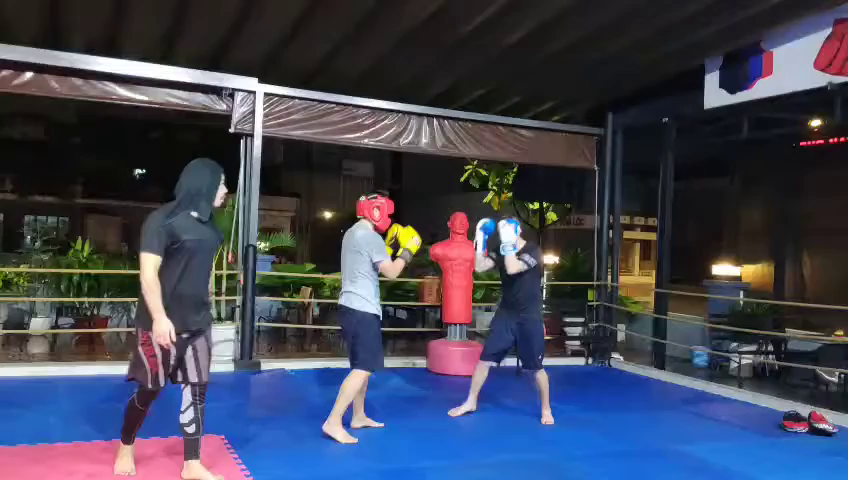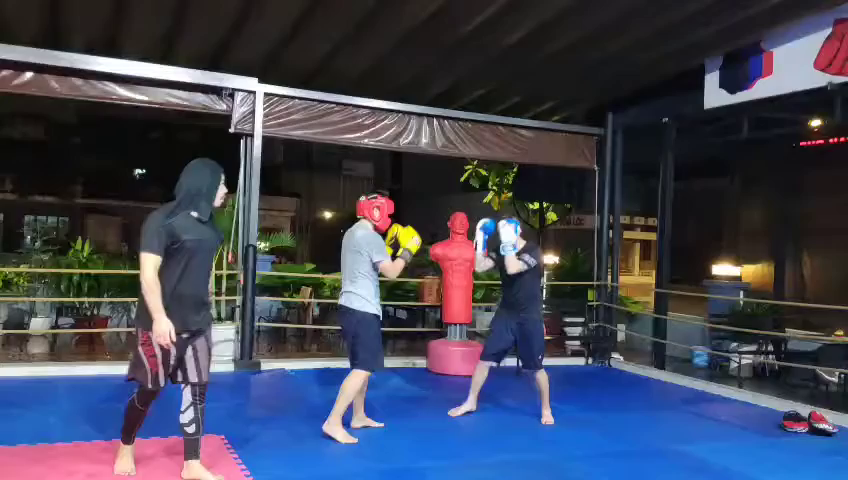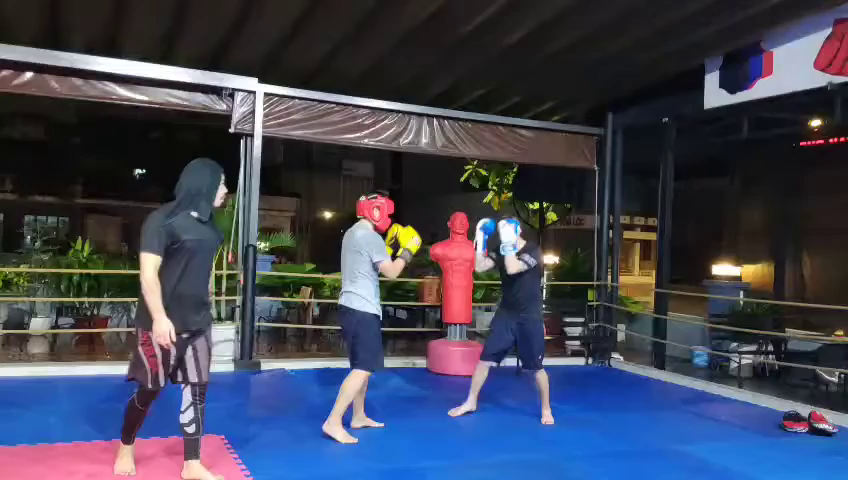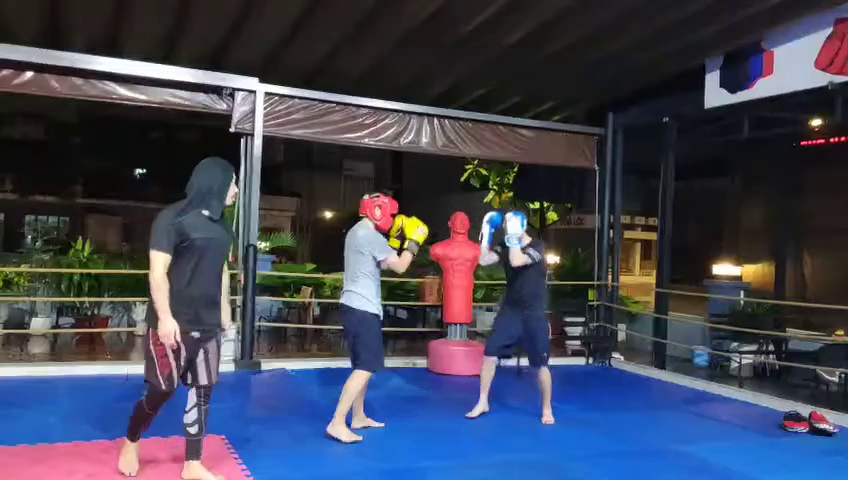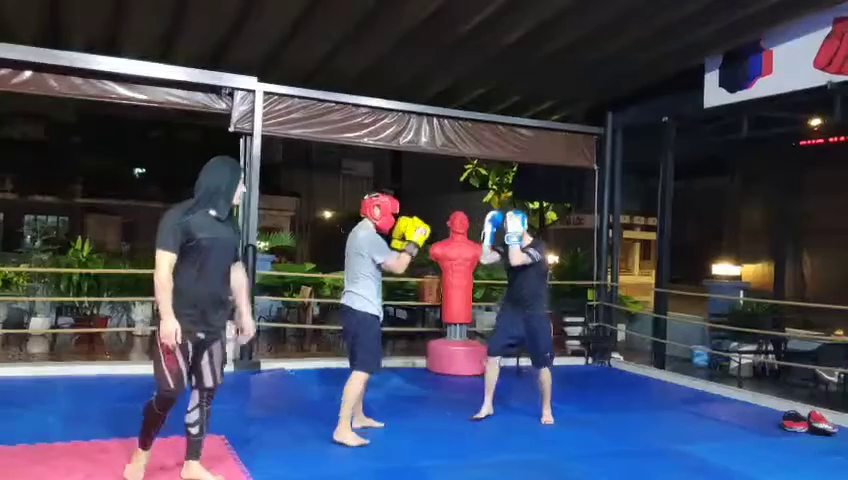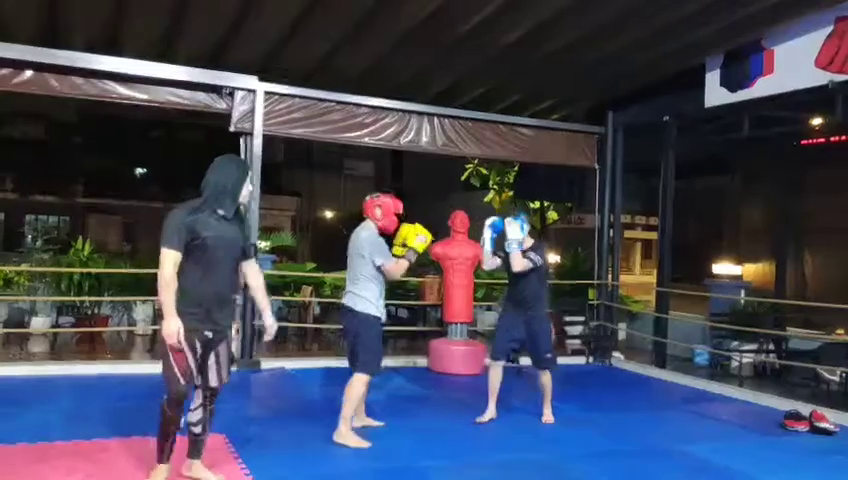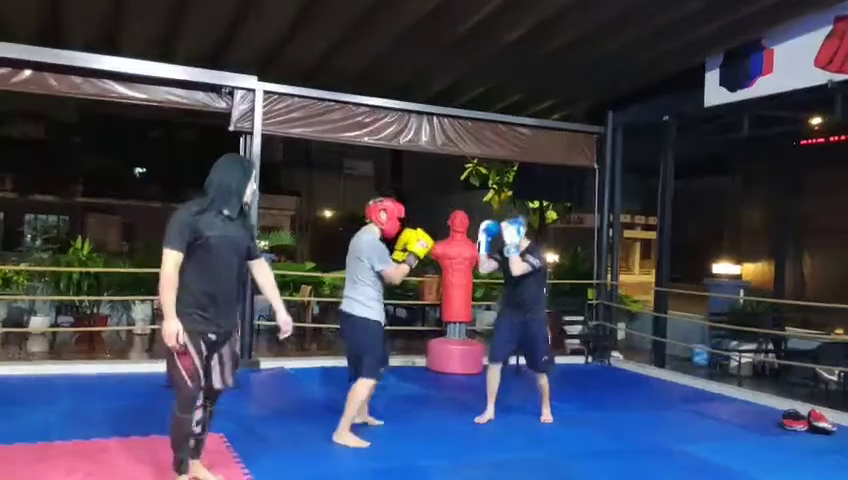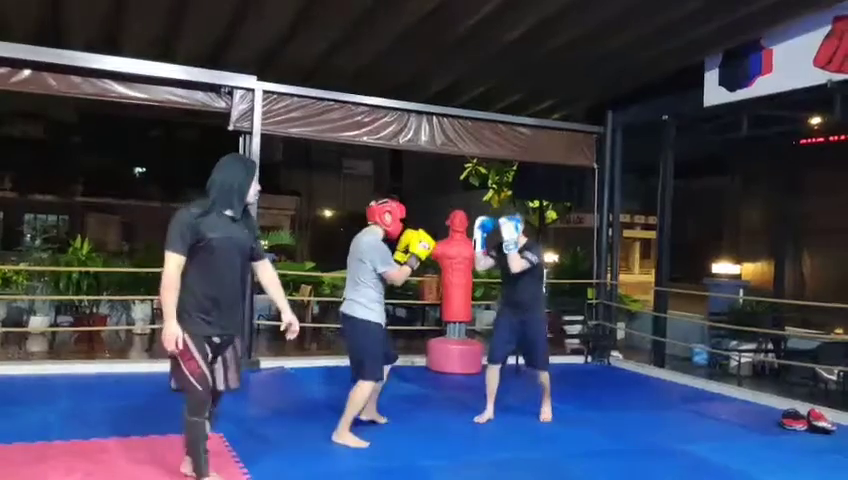
dt=0.1s
person 1, frame 1
left shoulder: (208, 224)
right shoulder: (163, 220)
right elbow: (148, 272)
right wrist: (159, 318)
left hip: (197, 323)
right hip: (163, 323)
left knee: (196, 390)
right knee: (149, 389)
right ankle: (125, 448)
person 1, frame 2
left shoulder: (208, 224)
right shoulder: (162, 220)
right elbow: (148, 273)
right wrist: (159, 318)
left hip: (197, 323)
right hip: (164, 323)
left knee: (196, 390)
right knee: (149, 390)
right ankle: (126, 448)
person 1, frame 3
left shoulder: (209, 224)
right shoulder: (163, 220)
right elbow: (148, 273)
right wrist: (159, 318)
left hip: (197, 323)
right hip: (164, 323)
left knee: (196, 390)
right knee: (149, 388)
right ankle: (125, 447)
person 1, frame 4
left shoulder: (221, 224)
right shoulder: (173, 219)
right elbow: (158, 271)
left wrist: (224, 312)
right wrist: (165, 317)
left hip: (208, 323)
right hip: (174, 322)
left knee: (202, 391)
right knee: (162, 390)
right ankle: (131, 443)
person 1, frame 5
left shoulder: (228, 224)
right shoulder: (180, 219)
left elbow: (236, 271)
right elbow: (163, 270)
left wrist: (244, 314)
right wrist: (168, 318)
left hip: (214, 325)
right hip: (180, 323)
left knee: (205, 392)
right knee: (168, 391)
right ankle: (142, 453)
person 1, frame 6
left shoulder: (235, 223)
right shoulder: (185, 216)
left elbow: (249, 269)
right elbow: (167, 268)
left wrist: (266, 311)
right wrist: (170, 316)
left hip: (219, 323)
right hip: (187, 321)
left knee: (209, 392)
right knee: (179, 391)
person 1, frame 7
left shoulder: (241, 223)
right shoulder: (189, 216)
left elbow: (259, 267)
right elbow: (169, 268)
left wrist: (280, 309)
right wrist: (170, 317)
left hip: (225, 325)
right hip: (190, 322)
left knee: (211, 395)
right knee: (189, 396)
person 1, frame 8
left shoulder: (245, 224)
right shoulder: (191, 218)
left elbow: (263, 268)
right elbow: (171, 272)
left wrist: (285, 310)
right wrist: (169, 321)
left hip: (228, 326)
right hip: (193, 325)
left knee: (213, 397)
right knee: (198, 398)
person 2, frame 1
left shoulder: (353, 233)
right shoulder: (370, 237)
right elbow: (391, 272)
left wrist: (391, 245)
right wrist: (407, 250)
left hip: (353, 308)
right hip: (362, 310)
left knee: (363, 365)
right knee: (364, 367)
left ankle: (359, 416)
right ankle: (333, 421)
person 2, frame 2
left shoulder: (353, 233)
right shoulder: (370, 236)
right elbow: (391, 272)
left wrist: (391, 245)
right wrist: (408, 250)
left hip: (354, 308)
right hip: (362, 310)
left knee: (362, 365)
right knee: (364, 367)
left ankle: (359, 416)
right ankle: (333, 421)
person 2, frame 3
left shoulder: (354, 233)
right shoulder: (369, 237)
right elbow: (391, 272)
left wrist: (390, 247)
right wrist: (406, 250)
left hip: (354, 308)
right hip: (362, 310)
left knee: (363, 365)
right knee: (364, 367)
left ankle: (359, 416)
right ankle: (333, 422)
person 2, frame 4
left shoulder: (357, 232)
right shoulder: (371, 236)
right elbow: (399, 267)
left wrist: (397, 239)
right wrist: (414, 241)
left hip: (355, 307)
right hip: (363, 310)
left knee: (364, 365)
right knee: (365, 367)
left ankle: (359, 417)
right ankle: (337, 422)
person 2, frame 5
left shoulder: (359, 233)
right shoulder: (371, 238)
left elbow: (385, 262)
right elbow: (397, 268)
left wrist: (399, 239)
right wrist: (414, 242)
left hip: (359, 309)
right hip: (362, 310)
left knee: (365, 366)
right knee: (363, 369)
left ankle: (358, 417)
right ankle: (342, 428)
person 2, frame 6
left shoulder: (362, 233)
right shoulder: (372, 238)
left elbow: (383, 269)
right elbow: (395, 273)
left wrist: (400, 246)
right wrist: (414, 249)
left hip: (361, 309)
right hip: (364, 311)
left knee: (365, 367)
right knee: (364, 370)
left ankle: (359, 416)
right ankle: (343, 430)
person 2, frame 7
left shoulder: (364, 238)
right shoulder: (373, 244)
left elbow: (384, 272)
right elbow: (394, 278)
left wrist: (401, 251)
right wrist: (415, 254)
left hip: (365, 315)
right hip: (362, 317)
left knee: (376, 366)
right knee: (368, 375)
left ankle: (361, 413)
right ankle: (342, 431)
person 2, frame 8
left shoulder: (365, 238)
right shoulder: (375, 245)
left elbow: (386, 272)
right elbow: (396, 279)
left wrist: (402, 252)
right wrist: (416, 256)
left hip: (365, 316)
right hip: (363, 318)
left knee: (385, 362)
right knee: (369, 377)
left ankle: (369, 410)
right ankle: (342, 431)
person 3, frame 1
left shoulder: (533, 251)
right shoulder: (502, 251)
left elbow: (512, 269)
right elbow: (479, 267)
left wrist: (507, 243)
right wrist: (481, 239)
left hip: (529, 317)
right hip: (505, 315)
left knee: (536, 367)
right knee: (485, 359)
left ankle: (546, 410)
right ankle: (471, 402)
person 3, frame 2
left shoulder: (533, 251)
right shoulder: (502, 252)
left elbow: (512, 269)
right elbow: (479, 267)
left wrist: (507, 242)
right wrist: (480, 238)
left hip: (529, 317)
right hip: (505, 315)
left knee: (536, 367)
right knee: (485, 359)
left ankle: (546, 410)
right ankle: (471, 402)
person 3, frame 3
left shoulder: (532, 251)
right shoulder: (501, 252)
left elbow: (512, 269)
right elbow: (479, 267)
left wrist: (509, 243)
right wrist: (480, 239)
left hip: (530, 317)
right hip: (506, 315)
left knee: (536, 367)
right knee: (485, 360)
left ankle: (546, 410)
right ankle: (470, 402)
person 3, frame 4
left shoulder: (537, 247)
right shoulder: (506, 247)
left elbow: (516, 261)
right elbow: (484, 260)
left wrist: (513, 235)
right wrist: (486, 232)
left hip: (533, 314)
right hip: (510, 311)
left knee: (540, 364)
right knee: (490, 355)
left ankle: (547, 409)
right ankle: (482, 402)
person 3, frame 5
left shoulder: (538, 247)
right shoulder: (508, 245)
left elbow: (516, 261)
right elbow: (485, 259)
left wrist: (514, 235)
right wrist: (489, 231)
left hip: (535, 314)
right hip: (510, 311)
left knee: (542, 364)
right knee: (493, 355)
left ankle: (546, 410)
right ankle: (488, 405)
person 3, frame 6
left shoulder: (539, 250)
right shoulder: (509, 250)
left elbow: (517, 267)
right elbow: (487, 265)
left wrist: (514, 241)
right wrist: (489, 237)
left hip: (536, 316)
right hip: (511, 313)
left knee: (543, 366)
right knee: (497, 359)
left ankle: (547, 409)
right ankle: (491, 409)
person 3, frame 7
left shoulder: (536, 252)
right shoulder: (505, 253)
left elbow: (517, 271)
right elbow: (483, 268)
left wrist: (511, 245)
right wrist: (483, 241)
left hip: (533, 317)
right hip: (508, 315)
left knee: (541, 368)
right knee: (495, 362)
left ankle: (545, 408)
right ankle: (490, 410)
person 3, frame 8
left shoulder: (533, 249)
right shoulder: (501, 250)
left elbow: (516, 267)
right elbow: (480, 266)
left wrist: (510, 241)
right wrist: (479, 237)
left hip: (532, 316)
right hip: (507, 315)
left knee: (540, 366)
right knee: (494, 362)
left ankle: (546, 404)
right ankle: (489, 409)
